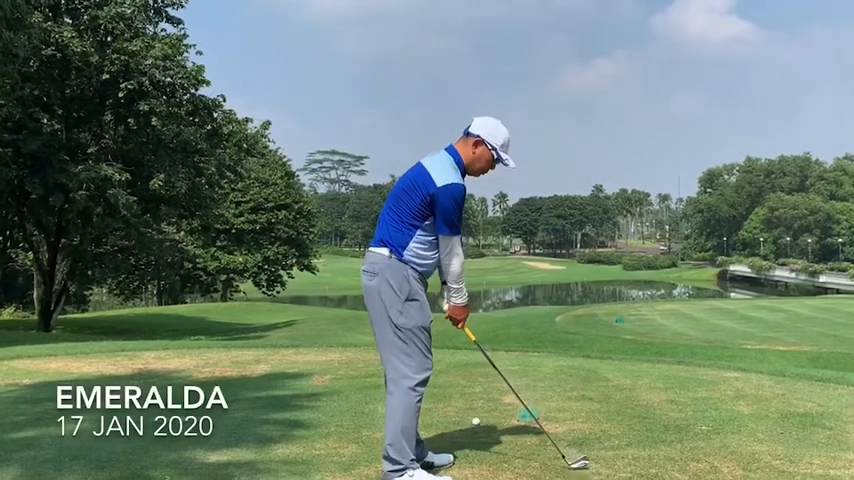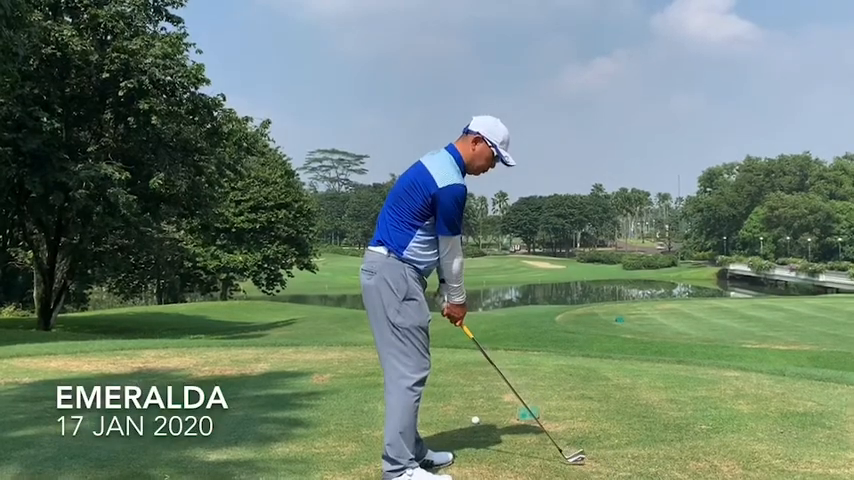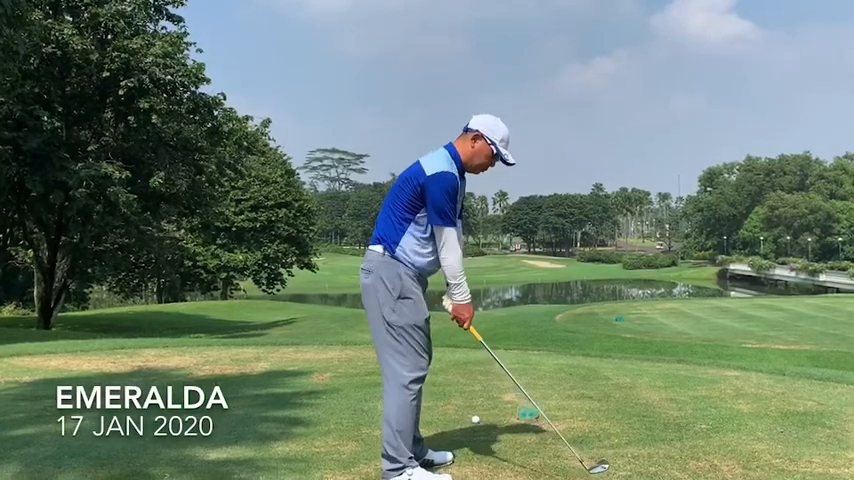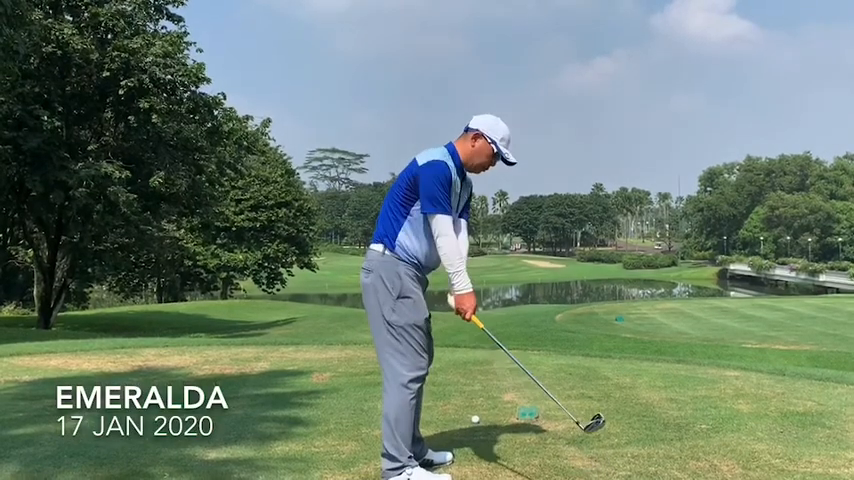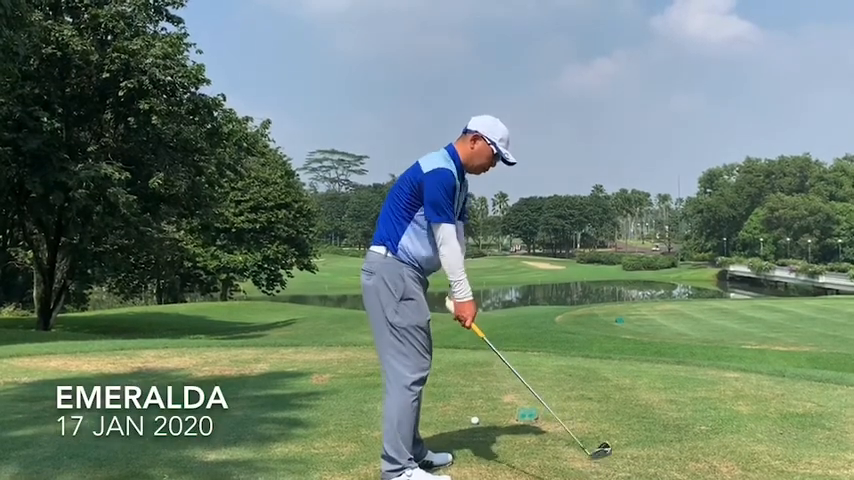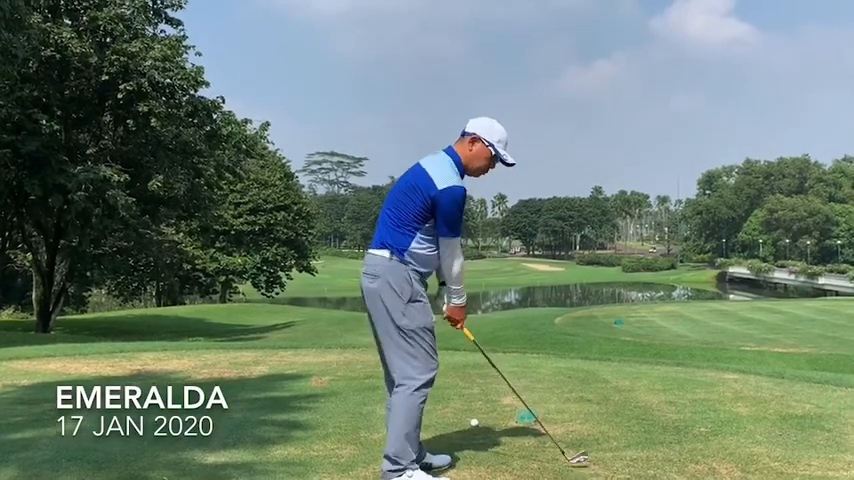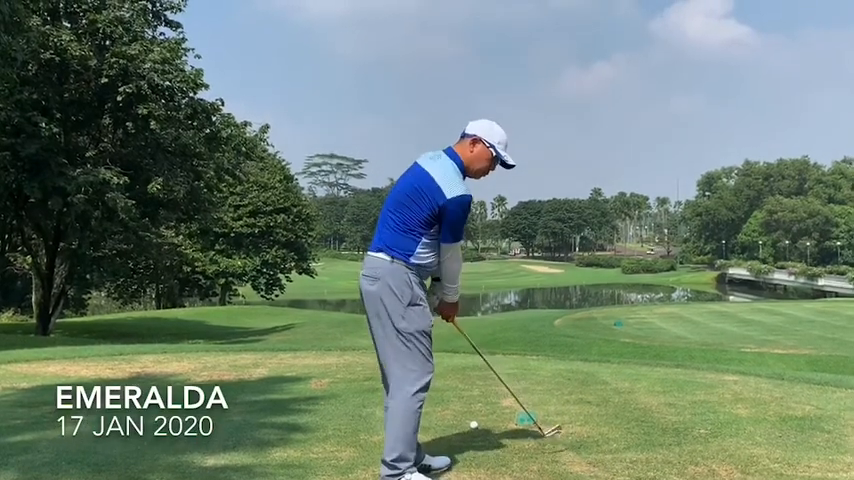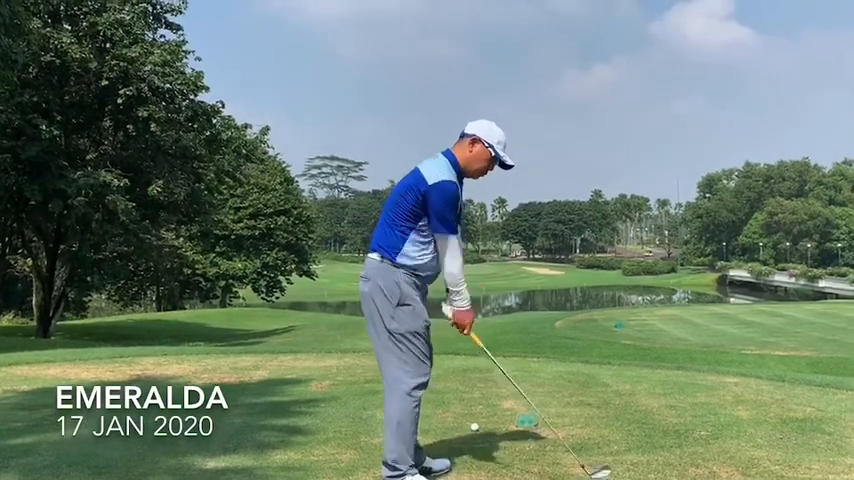
dt=0.2s
person 1, frame 1
left shoulder: (437, 165)
right shoulder: (450, 184)
right elbow: (451, 250)
left wrist: (448, 289)
right wrist: (459, 299)
left hip: (393, 271)
right hip: (395, 274)
left knee: (406, 368)
right knee: (411, 371)
person 1, frame 2
left shoulder: (438, 164)
right shoulder: (450, 183)
right elbow: (451, 249)
left wrist: (448, 291)
right wrist: (457, 298)
left hip: (395, 272)
right hip: (394, 274)
left knee: (408, 367)
right knee: (409, 370)
person 1, frame 3
left shoulder: (454, 178)
right shoulder: (440, 174)
left elbow: (452, 238)
right elbow: (446, 243)
left wrist: (455, 292)
right wrist: (462, 296)
left hip: (405, 274)
right hip: (391, 273)
left knee: (414, 364)
right knee: (405, 368)
left ankle: (412, 450)
person 1, frame 4
left shoulder: (462, 182)
right shoulder: (435, 166)
left elbow: (460, 235)
right elbow: (443, 233)
left wrist: (459, 287)
right wrist: (463, 288)
left hip: (408, 272)
right hip: (391, 270)
left knee: (417, 362)
right knee: (405, 368)
left ankle: (412, 450)
person 1, frame 5
left shoulder: (455, 178)
right shoulder: (439, 173)
left elbow: (456, 238)
right elbow: (446, 241)
left wrist: (456, 291)
right wrist: (463, 295)
left hip: (400, 273)
right hip: (392, 272)
left knee: (410, 365)
right knee: (408, 370)
person 1, frame 6
left shoulder: (435, 165)
right shoulder: (450, 187)
right elbow: (451, 251)
left wrist: (446, 288)
right wrist: (457, 300)
left hip: (385, 272)
right hip: (396, 276)
left knee: (402, 371)
right knee: (416, 372)
person 1, frame 7
left shoulder: (431, 162)
right shoulder: (455, 192)
right elbow: (451, 252)
left wrist: (438, 282)
right wrist: (449, 295)
left hip: (384, 274)
right hip: (396, 279)
left knee: (402, 374)
right knee: (413, 376)
person 1, frame 8
left shoulder: (452, 183)
right shoulder: (441, 181)
left elbow: (449, 245)
right elbow: (448, 248)
left wrist: (453, 296)
right wrist: (461, 302)
left hip: (405, 283)
right hip: (391, 280)
left knee: (413, 372)
right knee: (407, 377)
